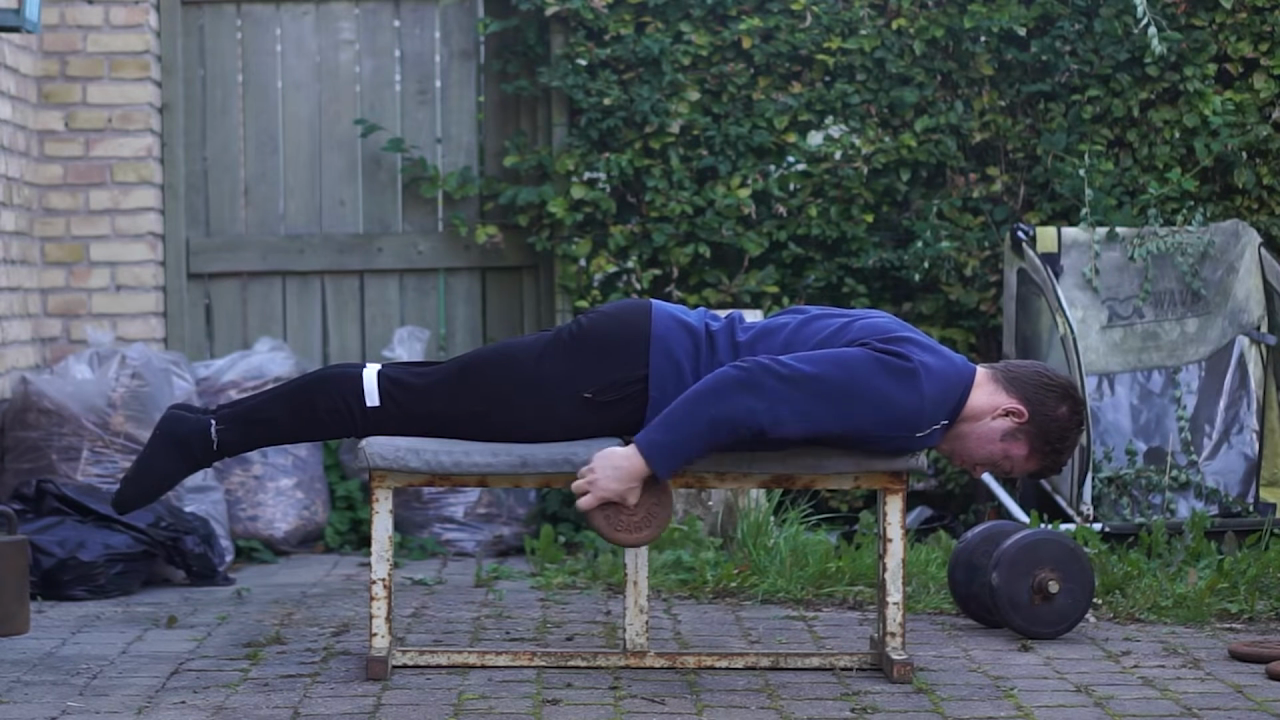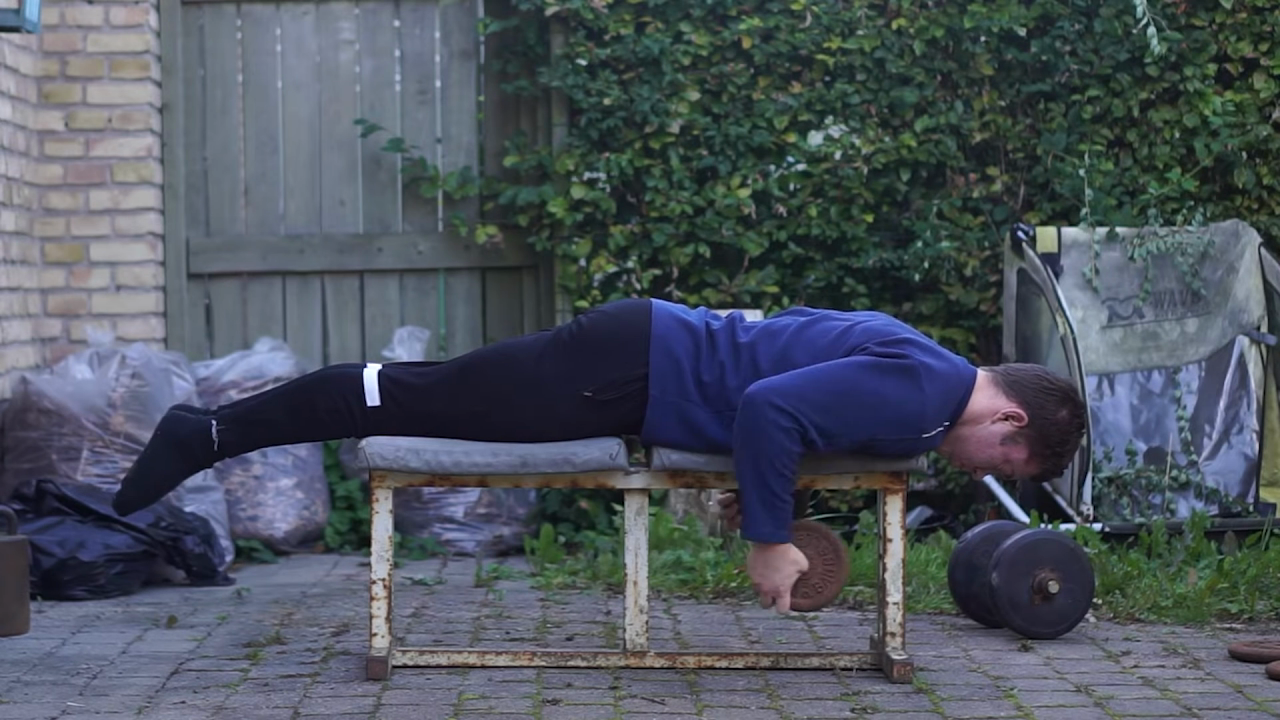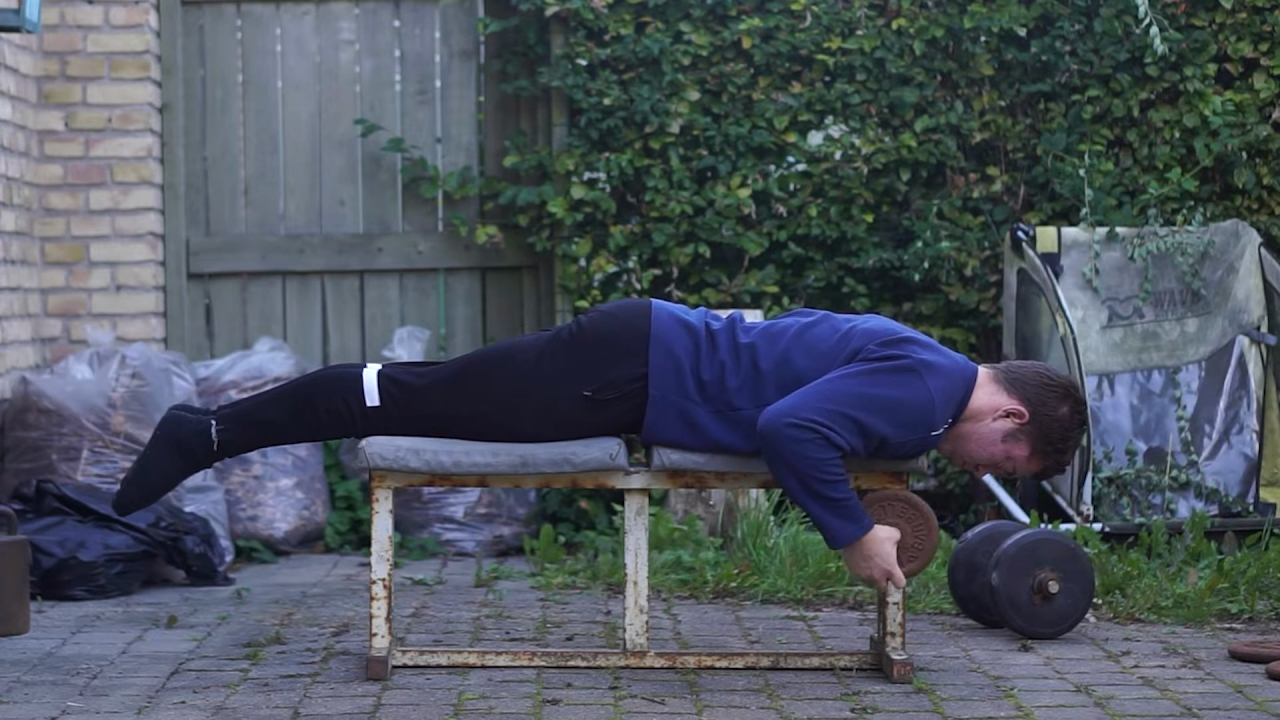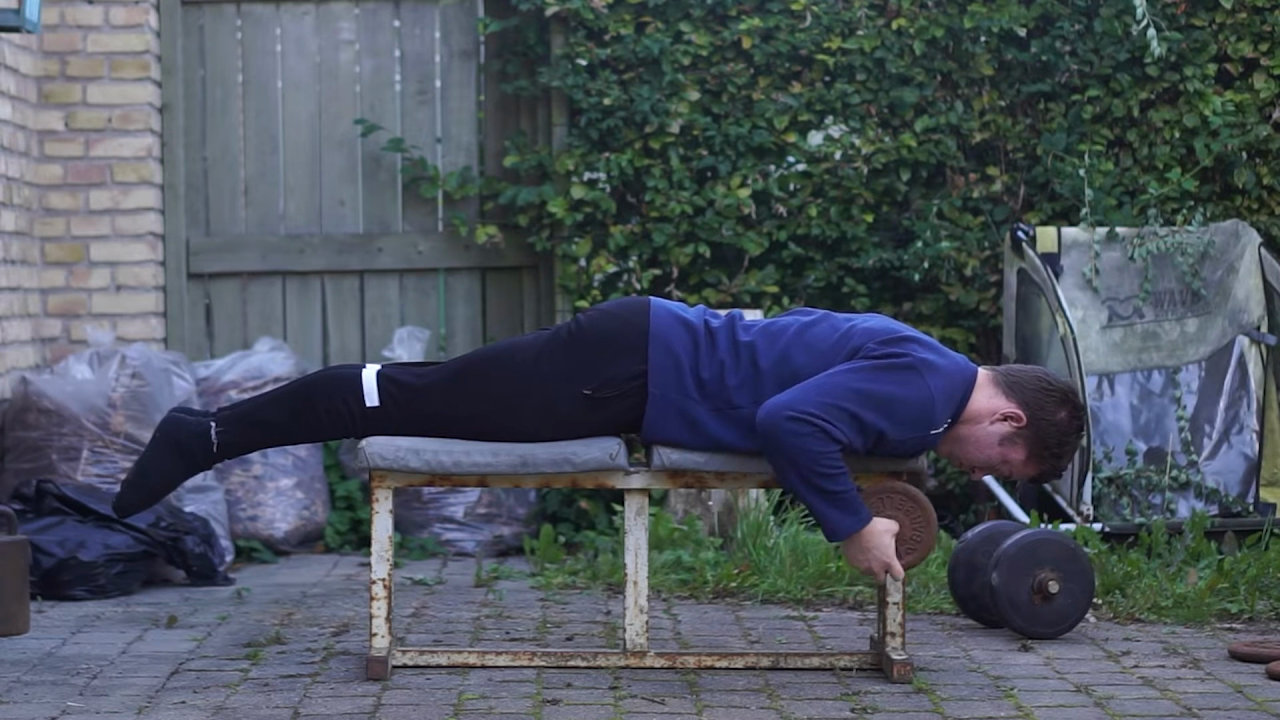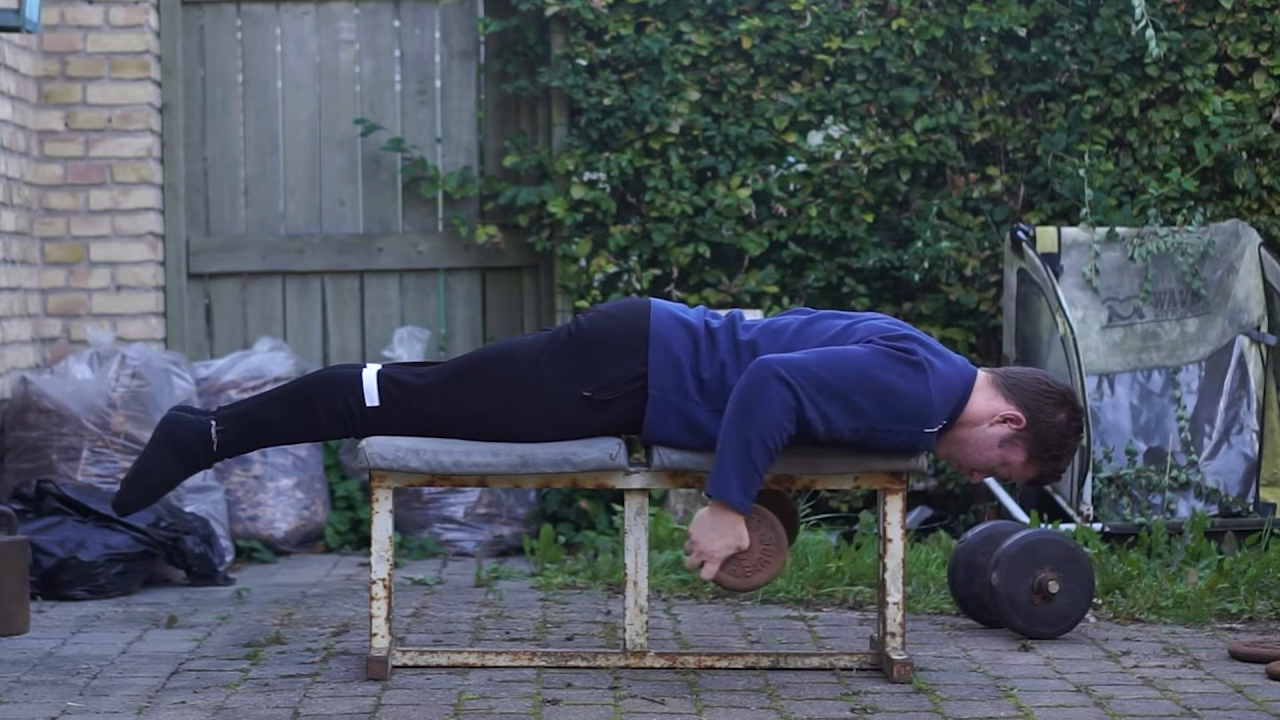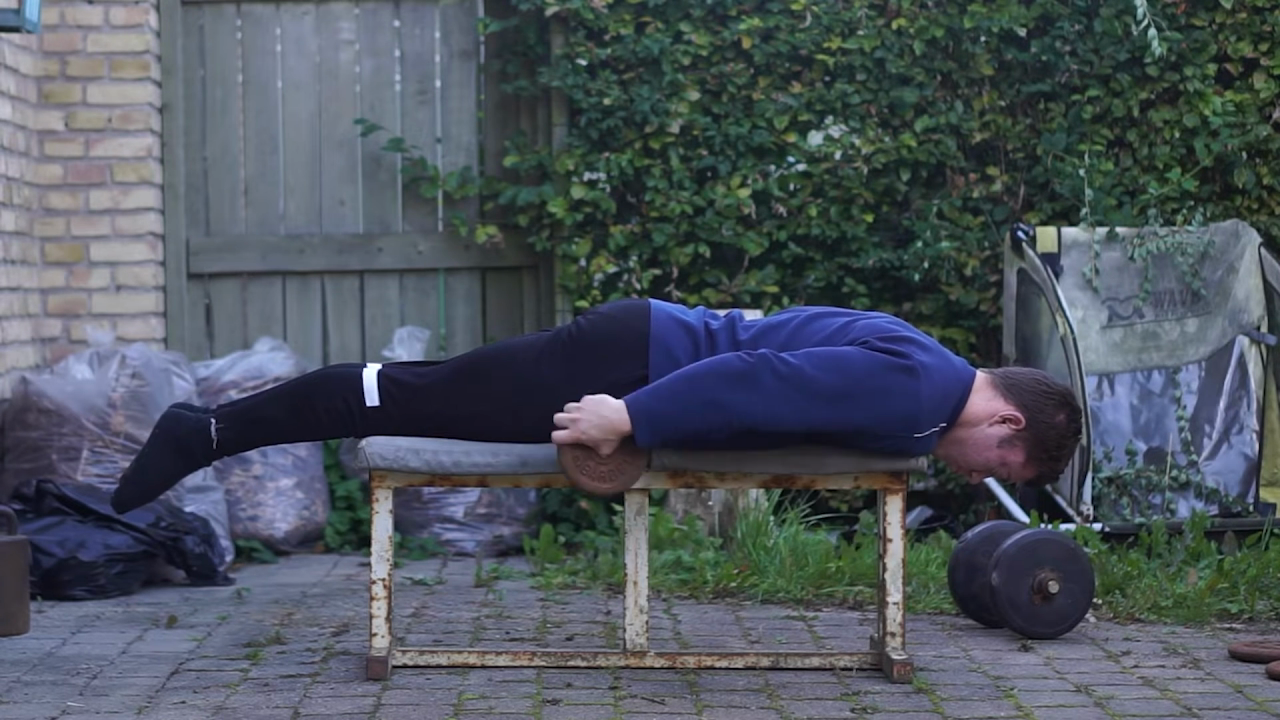
dt=0.3s
person 1, frame 1
left shoulder: (917, 364)
right shoulder: (912, 388)
right elbow: (755, 387)
right wrist: (642, 457)
left hip: (649, 348)
right hip: (632, 372)
left knee: (424, 391)
right knee: (416, 401)
left ankle: (215, 423)
right ankle: (209, 431)
person 1, frame 2
left shoulder: (920, 367)
right shoulder: (918, 392)
right elbow: (768, 410)
left wrist: (762, 506)
right wrist: (768, 540)
left hip: (644, 352)
right hip: (631, 370)
left knee: (421, 393)
right knee: (416, 403)
left ankle: (212, 430)
right ankle: (209, 431)
person 1, frame 3
left shoulder: (919, 366)
right shoulder: (925, 390)
right elbow: (791, 430)
right wrist: (853, 536)
left hip: (647, 350)
right hip: (633, 372)
left knee: (424, 395)
right knee: (414, 402)
left ankle: (215, 426)
right ankle: (211, 430)
person 1, frame 4
left shoulder: (919, 368)
right shoulder: (924, 392)
right elbow: (787, 421)
right wrist: (852, 525)
left hip: (645, 354)
right hip: (631, 368)
left knee: (425, 393)
right knee: (414, 400)
left ankle: (217, 424)
right ankle: (211, 430)
person 1, frame 5
left shoulder: (919, 369)
right shoulder: (920, 388)
right elbow: (771, 381)
right wrist: (729, 505)
left hip: (644, 354)
right hip: (632, 373)
left knee: (426, 396)
right knee: (417, 402)
left ankle: (214, 426)
right ankle: (212, 432)
person 1, frame 6
left shoulder: (917, 368)
right shoulder: (912, 392)
right elbow: (754, 381)
right wrist: (629, 414)
left hip: (636, 358)
right hip: (632, 360)
left knee: (422, 393)
right knee: (412, 402)
left ankle: (214, 423)
right ankle: (209, 428)
